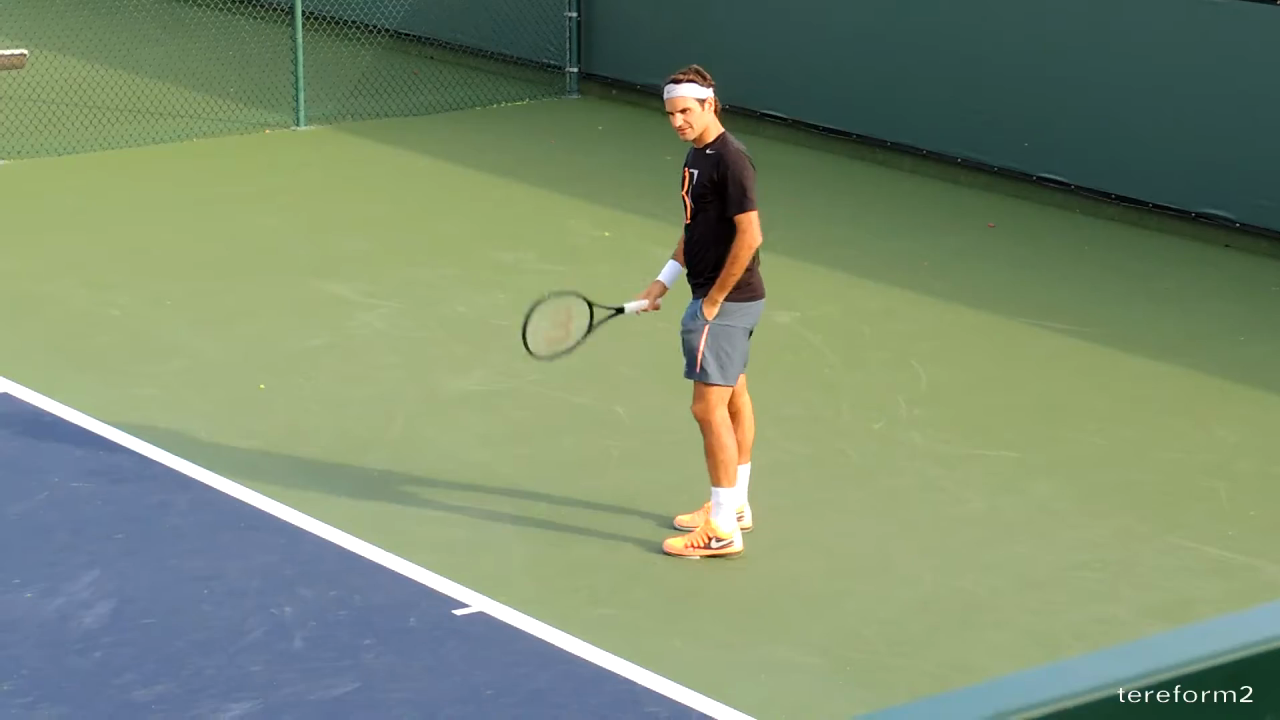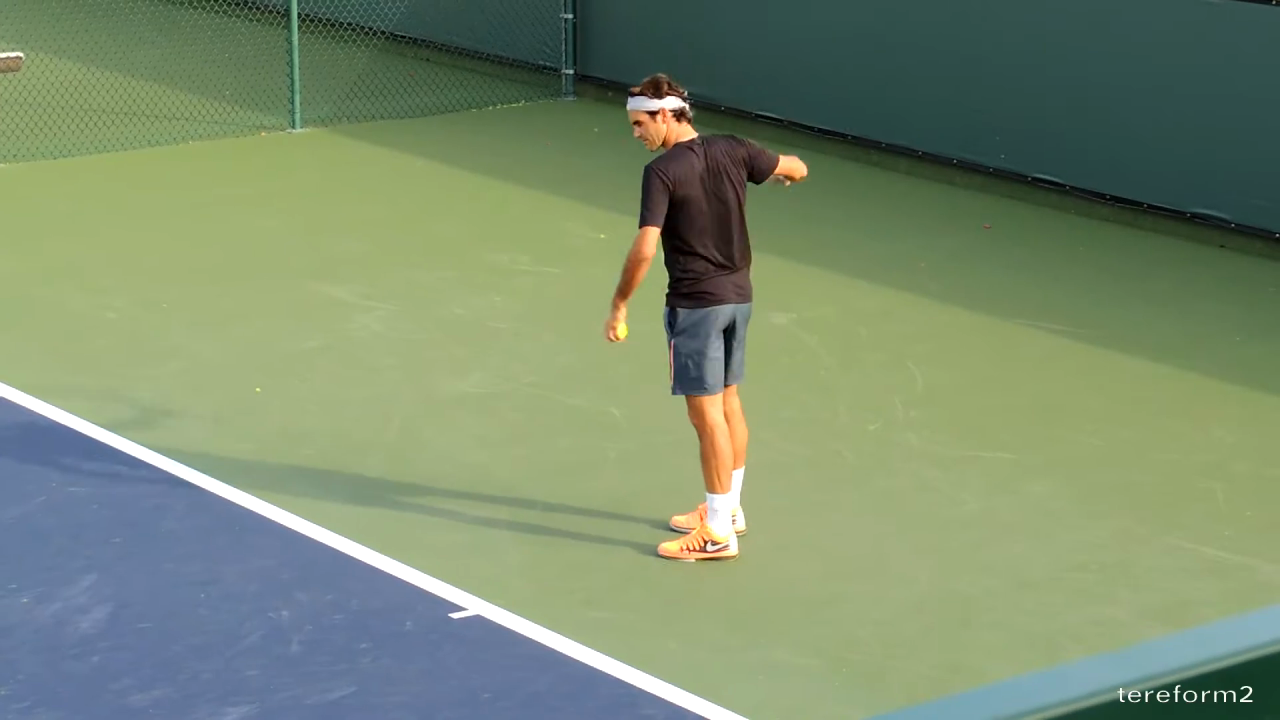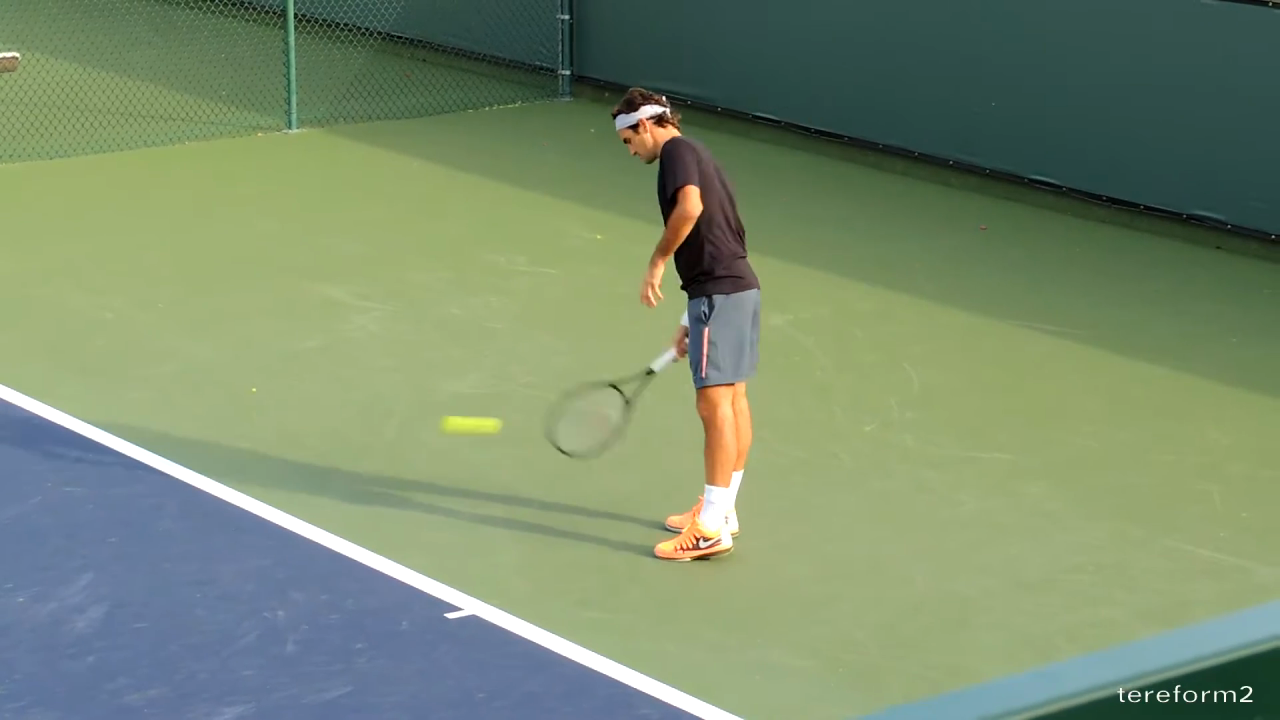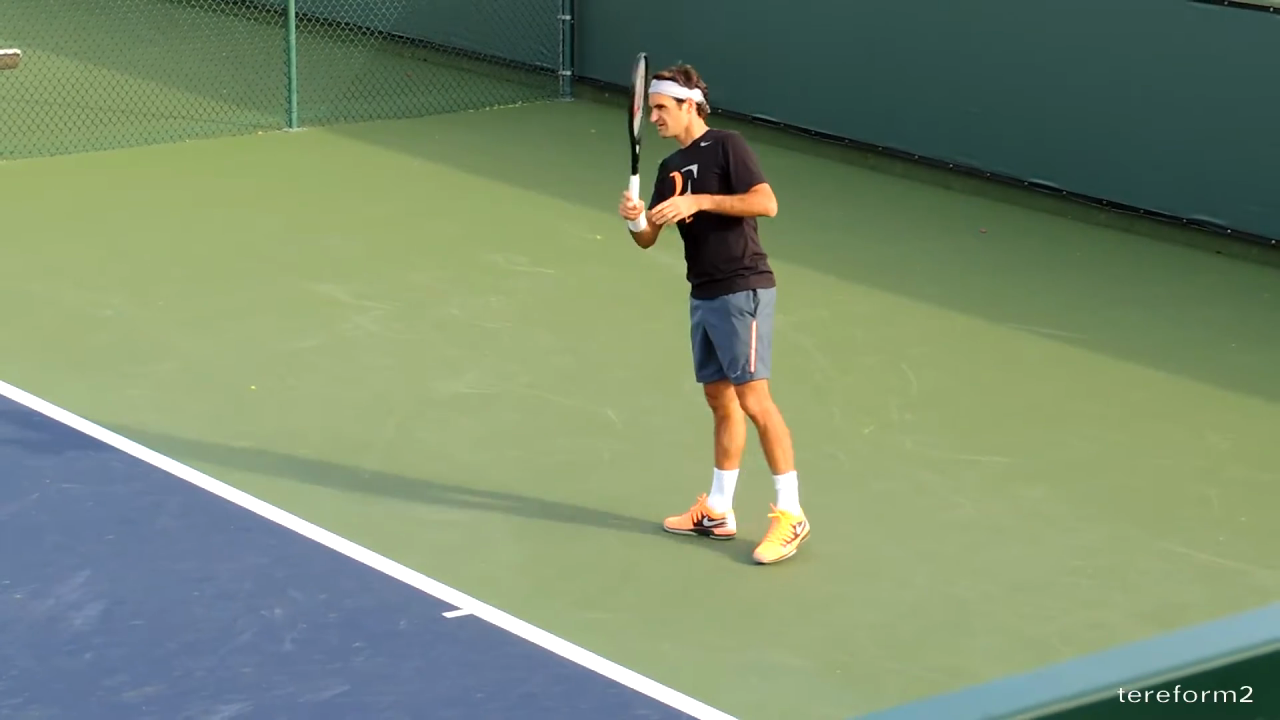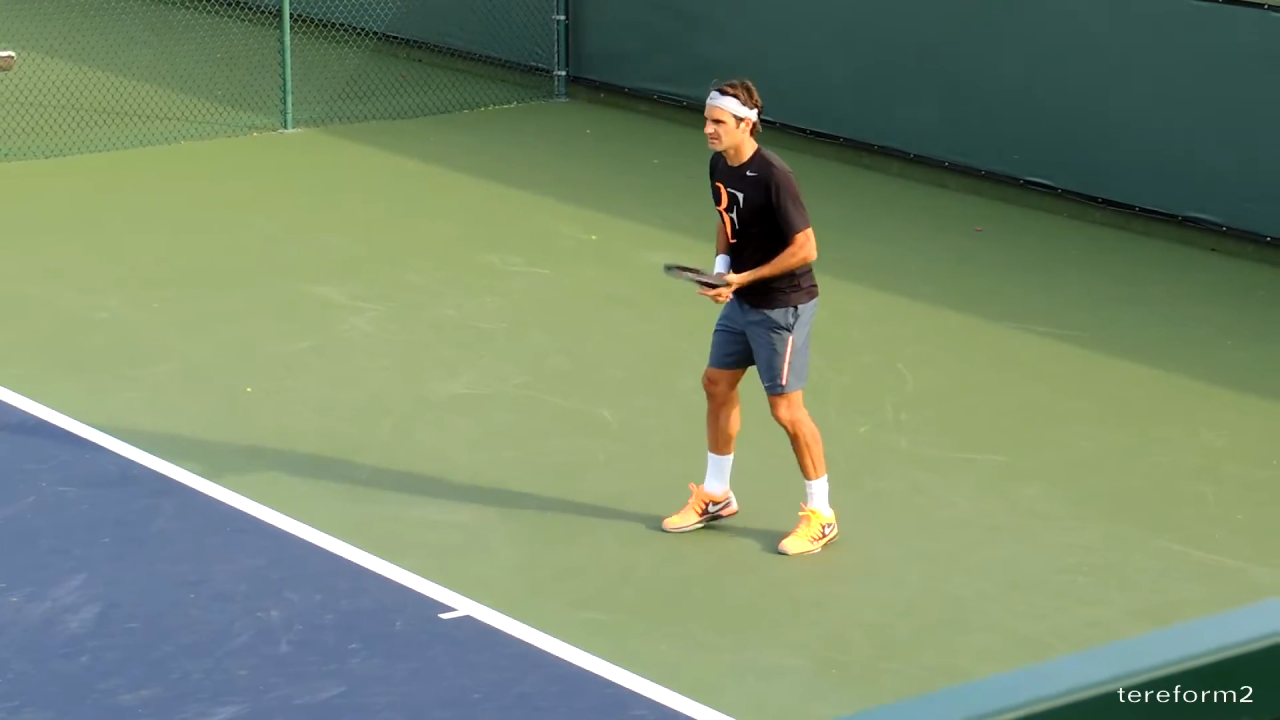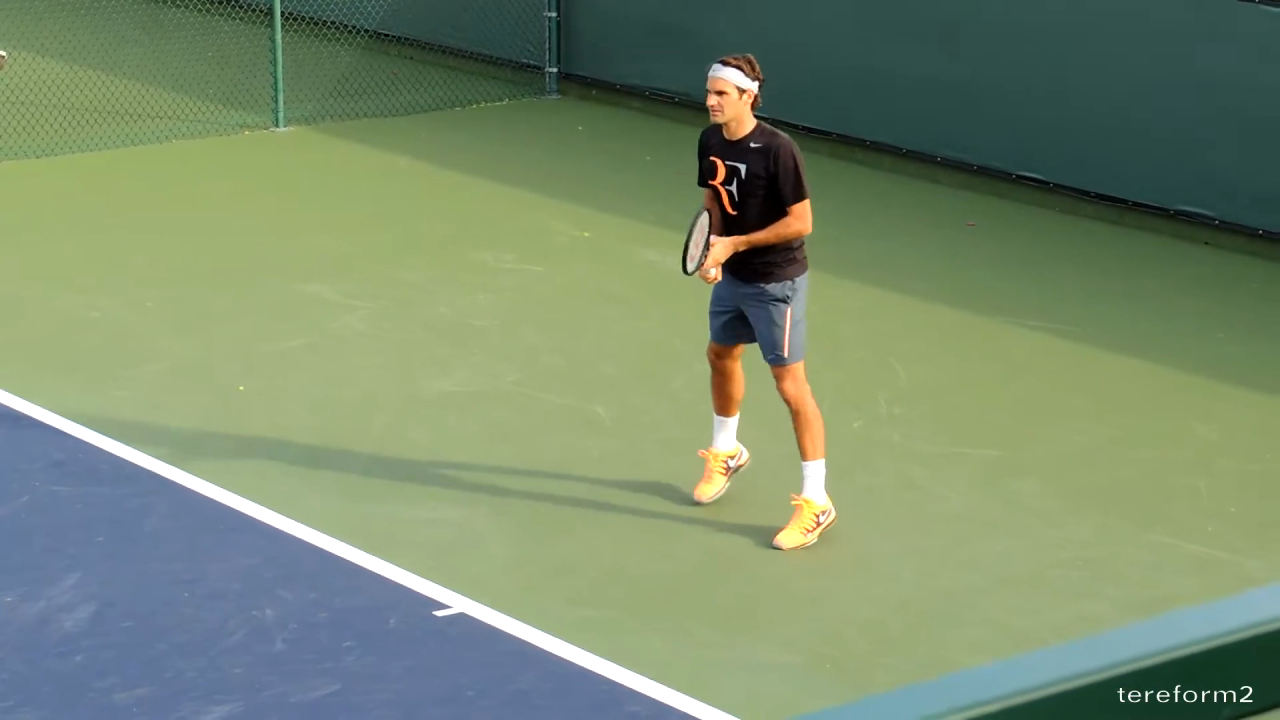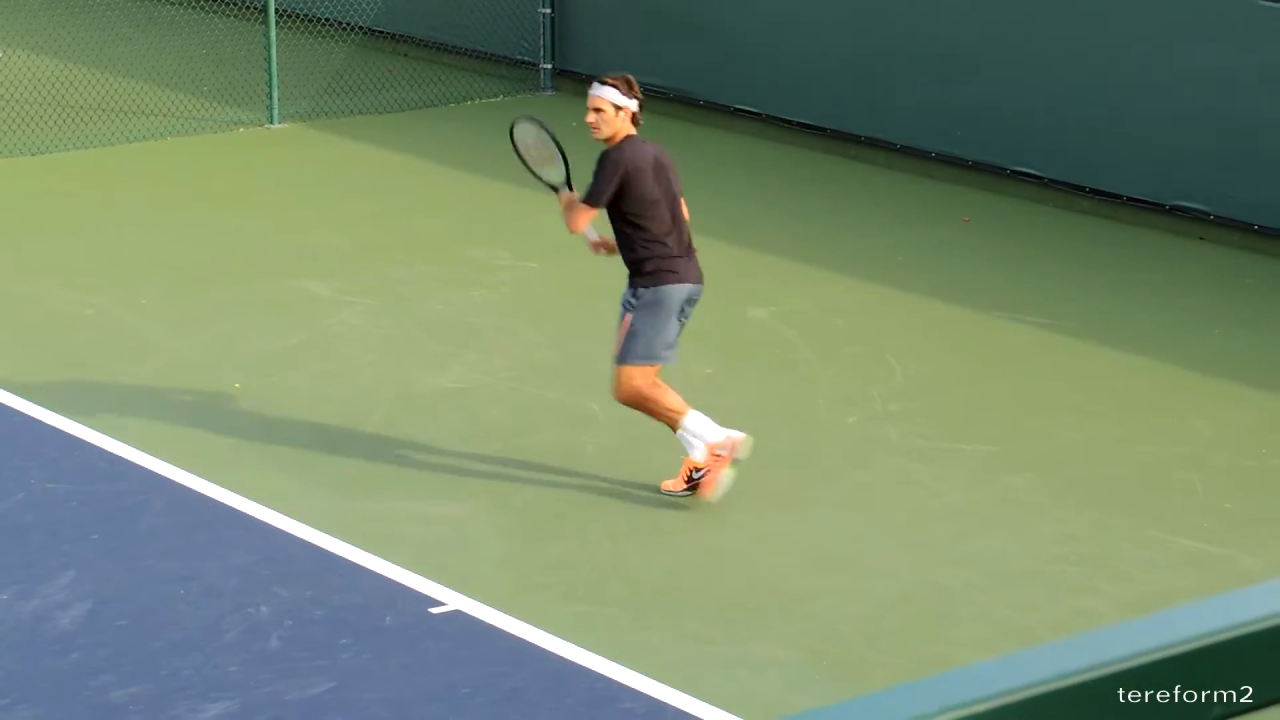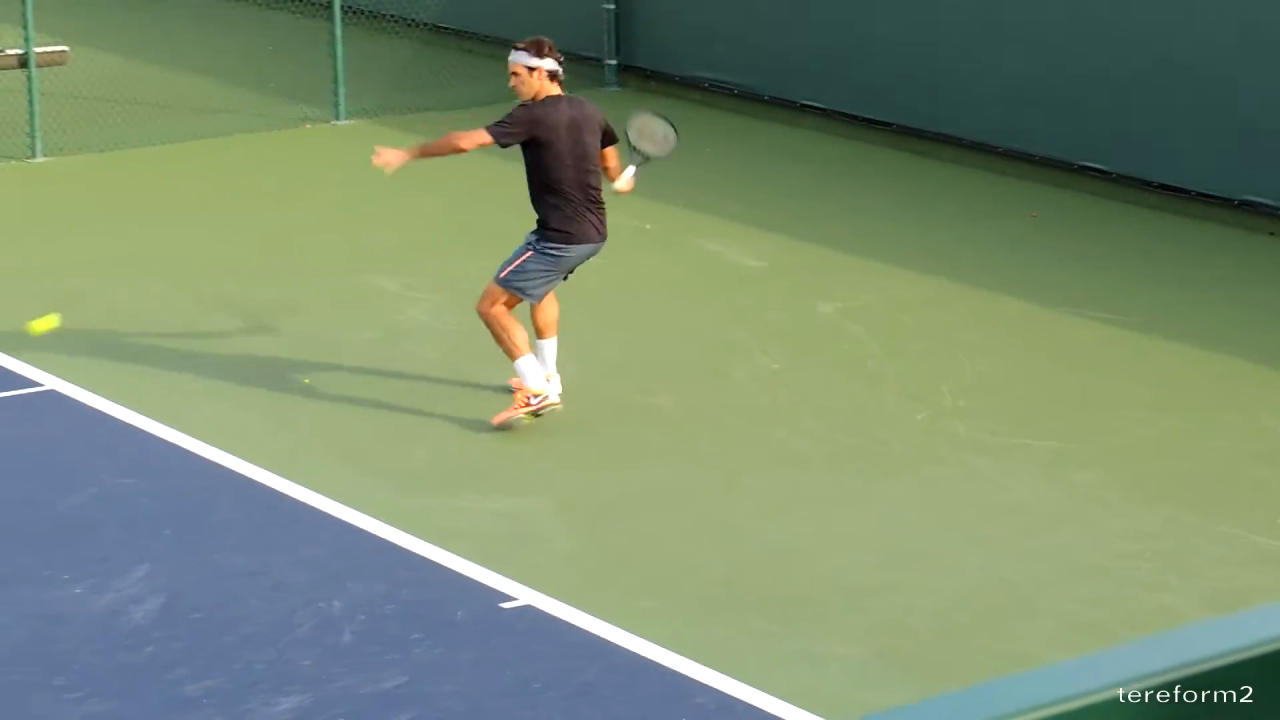
dt=0.5s
person 1, frame 1
left shoulder: (732, 157)
right shoulder: (696, 155)
left elbow: (749, 235)
left wrist: (714, 298)
right wrist: (665, 279)
left hip: (727, 301)
right hip: (715, 297)
left knee: (709, 408)
right knee: (734, 400)
left ankle: (721, 528)
right ankle: (735, 507)
person 1, frame 2
left shoulder: (662, 171)
right shoulder: (734, 148)
left elbow: (644, 248)
right elbow: (795, 171)
left wrist: (618, 305)
right wrist: (791, 161)
left hip: (695, 303)
right hip: (739, 294)
left knee: (706, 414)
right knee: (728, 402)
left ankle: (718, 533)
right ankle: (727, 509)
person 1, frame 3
left shoulder: (676, 152)
right shoulder: (701, 157)
left elbow: (690, 208)
left wrist: (657, 263)
right wrist: (688, 320)
left hip: (719, 292)
right hip: (738, 288)
left knee: (714, 404)
right knee: (732, 401)
left ankle: (710, 528)
right ankle: (721, 510)
person 1, frame 4
left shoulder: (727, 145)
right shoulder: (670, 166)
left elbow: (766, 204)
right elbow: (649, 237)
left wrist: (700, 200)
right wrist: (636, 219)
left hip: (742, 293)
right hip: (703, 296)
left knee: (753, 401)
right knee: (720, 401)
left ankle: (791, 514)
right ankle: (717, 510)
person 1, frame 5
left shoulder: (774, 175)
right shoulder: (719, 165)
left elbow: (805, 249)
left wrist: (744, 278)
right wrist: (721, 265)
left hip: (783, 305)
right hip: (743, 301)
left knee: (786, 409)
right knee: (717, 386)
left ankle: (820, 514)
right ankle: (715, 495)
person 1, frame 6
left shoulder: (779, 149)
right shoulder: (708, 140)
left elbow: (801, 223)
left wrist: (733, 245)
right wrist: (713, 254)
left hip: (777, 280)
right hip: (734, 276)
left knee: (791, 386)
right knee: (720, 357)
left ankle: (815, 502)
right ankle: (727, 450)
person 1, frame 7
left shoulder: (616, 159)
right shoulder: (656, 153)
left elbow: (578, 224)
left wrist: (567, 204)
left hip: (659, 284)
right hip: (686, 278)
left knee: (631, 388)
right knee: (641, 380)
left ankle: (718, 441)
right ankle: (702, 459)
person 1, frame 8
left shoulder: (533, 115)
right shoulder: (587, 109)
left elbow: (466, 142)
right elbow: (611, 160)
left wrist: (410, 153)
right wrist: (620, 179)
left hip: (561, 238)
right hip: (592, 233)
left knee: (491, 306)
right knee: (537, 288)
left ankle: (536, 385)
right ankle: (545, 378)
